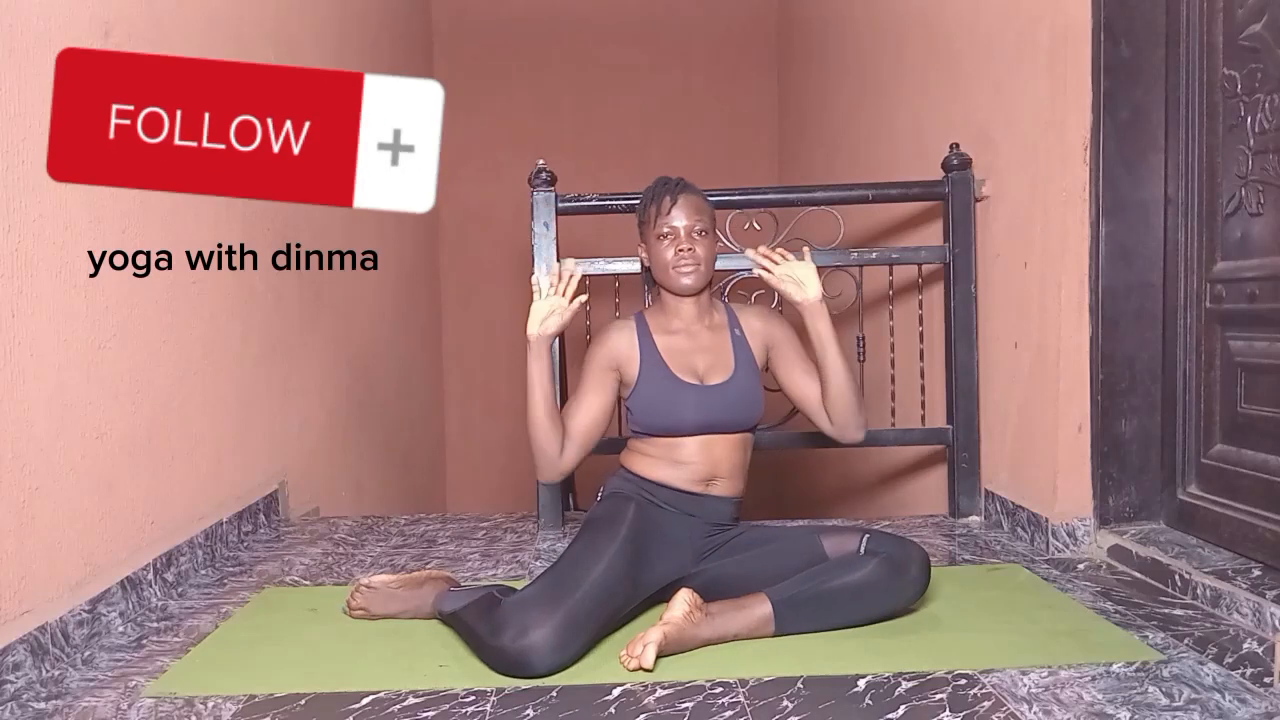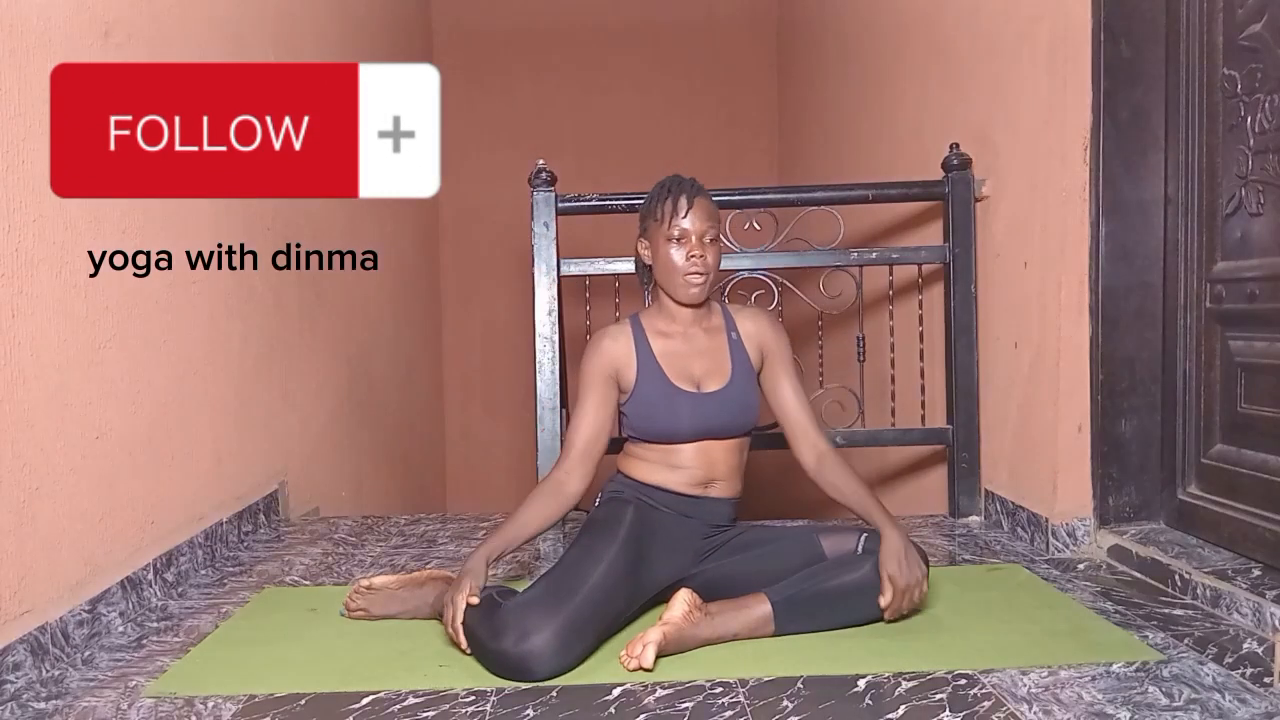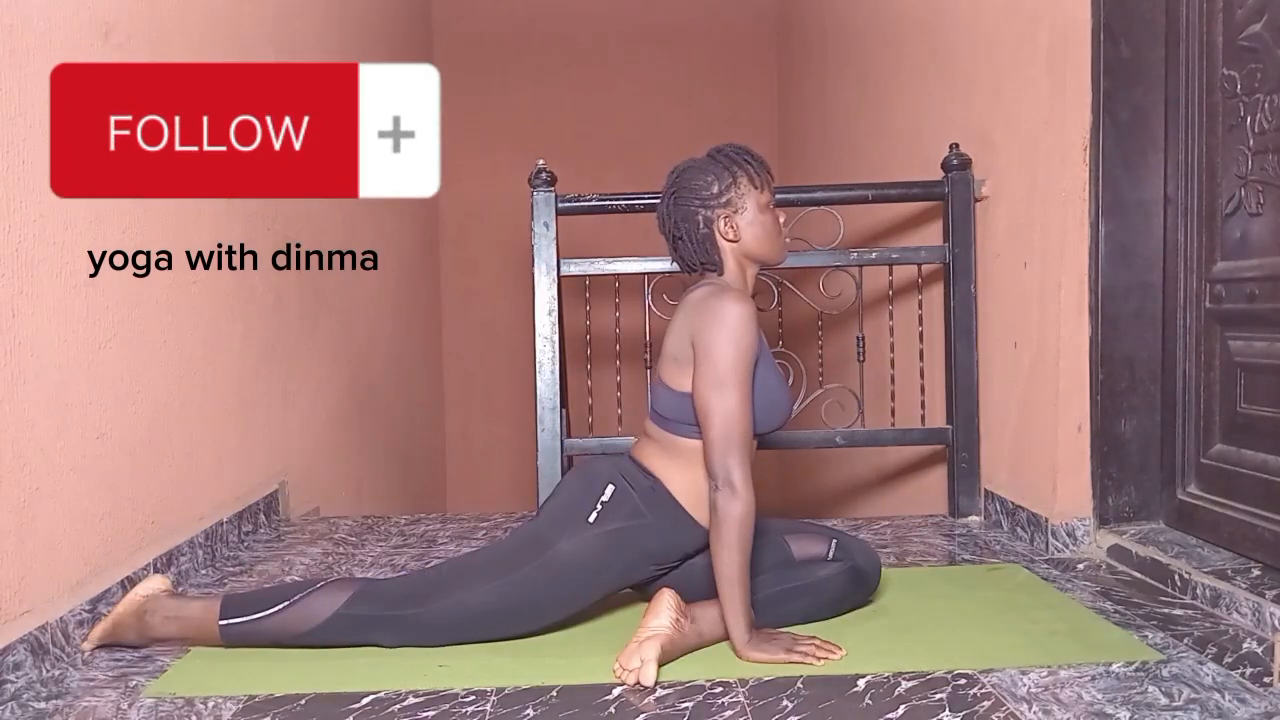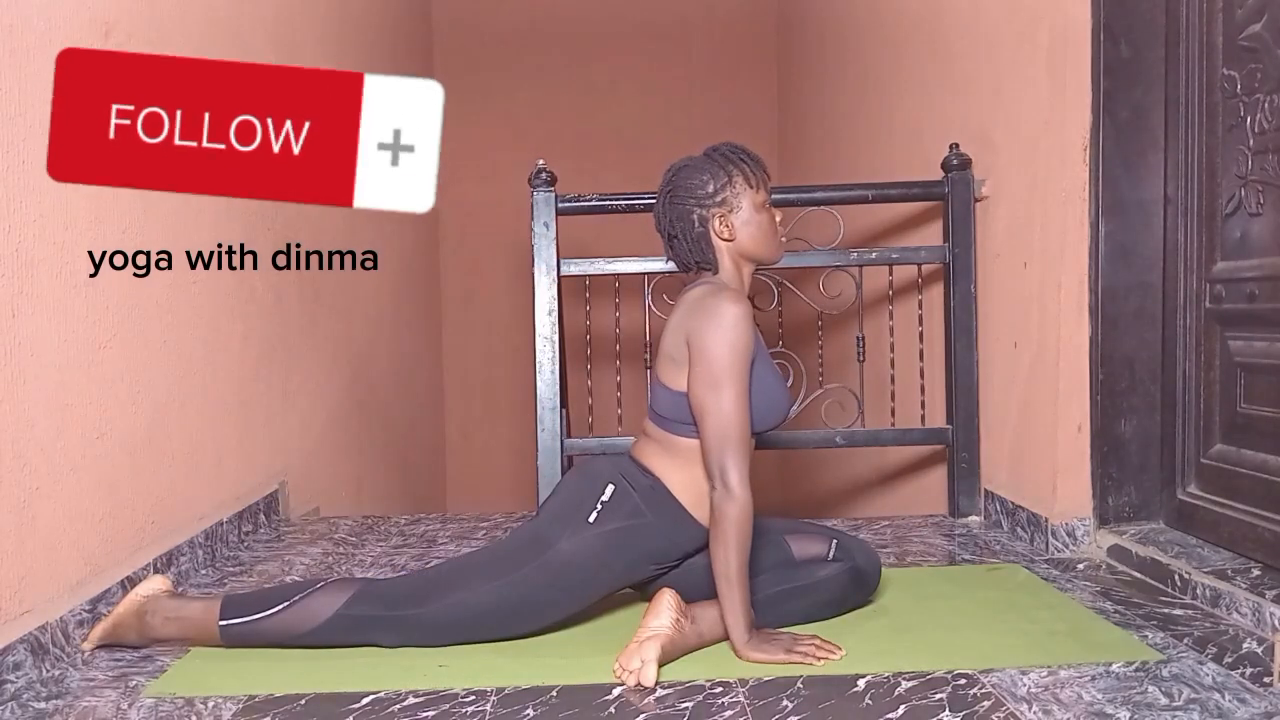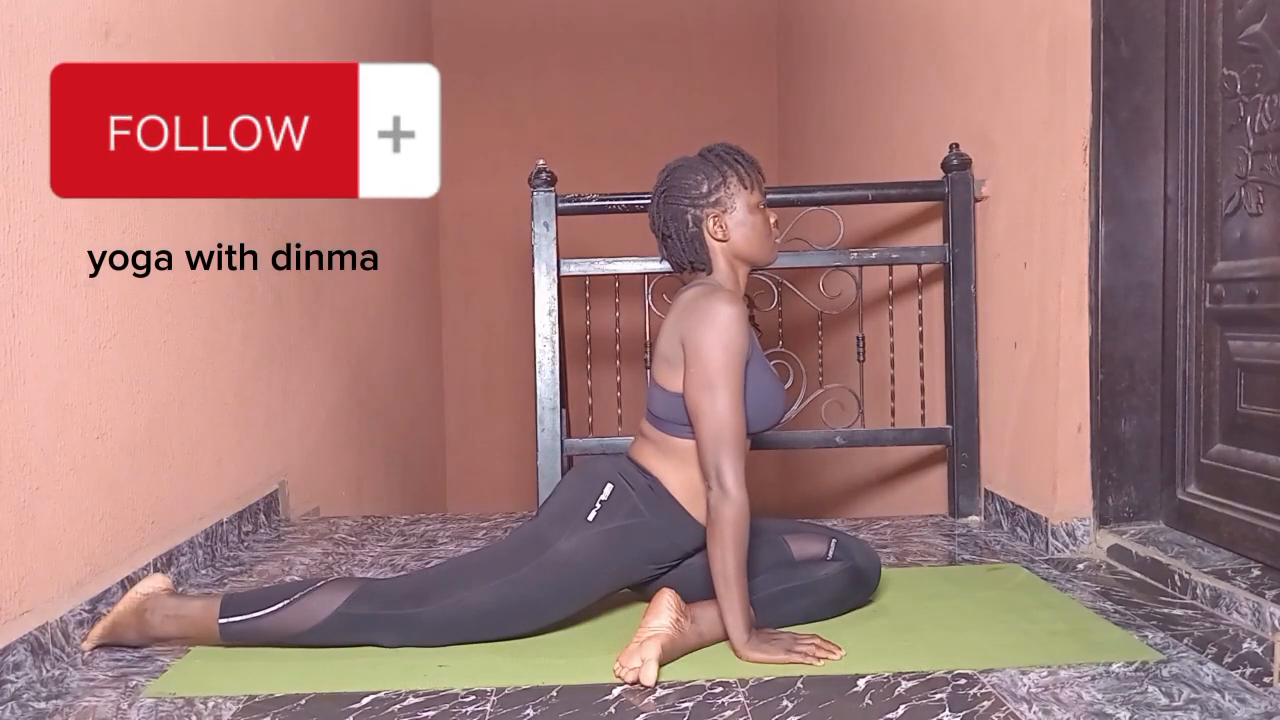
dt=1s
person 1, frame 1
left shoulder: (760, 328)
right shoulder: (621, 342)
left elbow: (848, 427)
right elbow: (553, 463)
left wrist: (814, 309)
right wrist: (539, 343)
left hip: (720, 537)
right hip: (637, 517)
left knee: (901, 565)
right knee: (530, 646)
left ankle: (701, 620)
right ankle: (442, 595)
person 1, frame 2
left shoulder: (757, 331)
right shoulder: (616, 347)
left elbow: (815, 451)
right elbow: (569, 476)
left wrist: (891, 528)
right wrist: (480, 557)
left hip: (718, 538)
right hip: (635, 522)
left knee: (885, 568)
right knee: (529, 647)
left ankle: (698, 621)
right ankle: (440, 595)
person 1, frame 3
left shoulder: (716, 303)
right shoulder: (726, 310)
right elbow: (730, 485)
right wrist: (746, 634)
left hip: (660, 530)
right hip: (616, 517)
left knee: (851, 565)
right knee: (404, 607)
left ankle: (686, 616)
right ankle: (168, 614)
person 1, frame 4
left shoulder: (715, 303)
right shoulder: (722, 310)
right elbow: (729, 484)
right wrist: (744, 633)
left hip: (660, 531)
right hip: (616, 518)
left knee: (852, 564)
right knee: (404, 608)
right ankle: (167, 616)
person 1, frame 5
left shoulder: (712, 305)
right shoulder: (717, 312)
right elbow: (726, 484)
right wrist: (743, 632)
left hip: (659, 532)
right hip: (616, 519)
left knee: (851, 564)
right knee: (403, 608)
left ankle: (683, 616)
right ankle: (168, 616)
